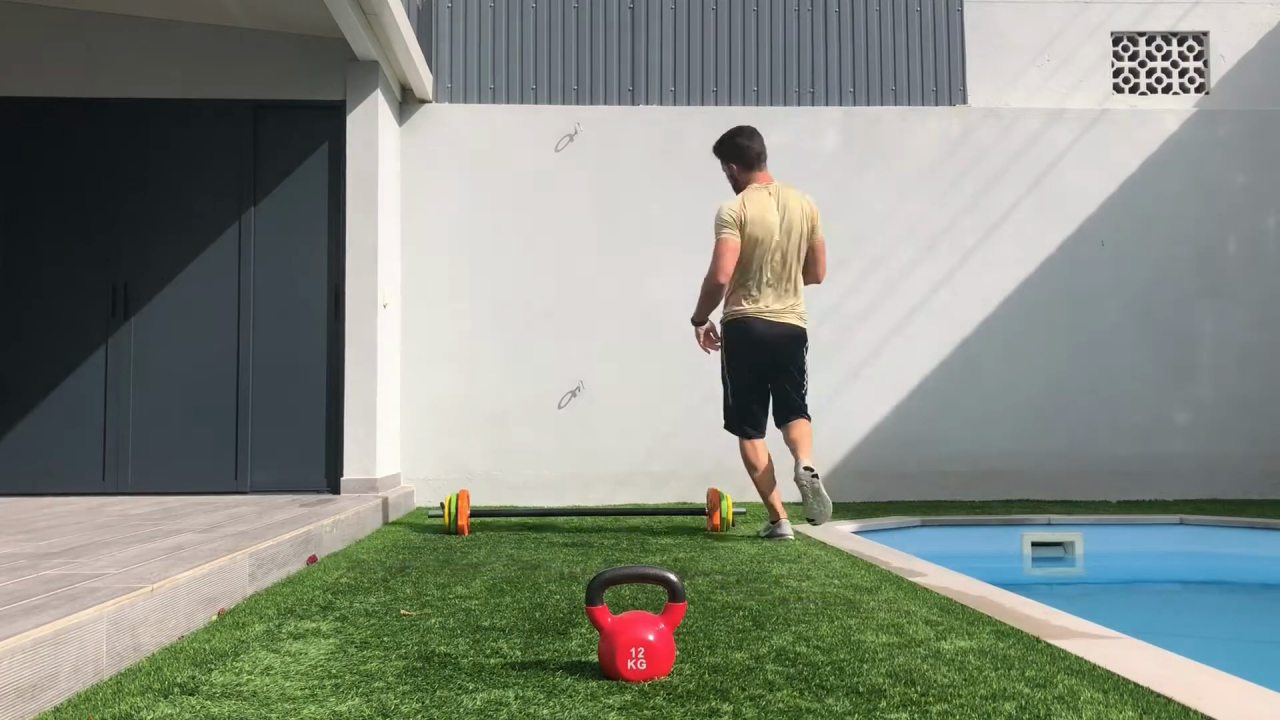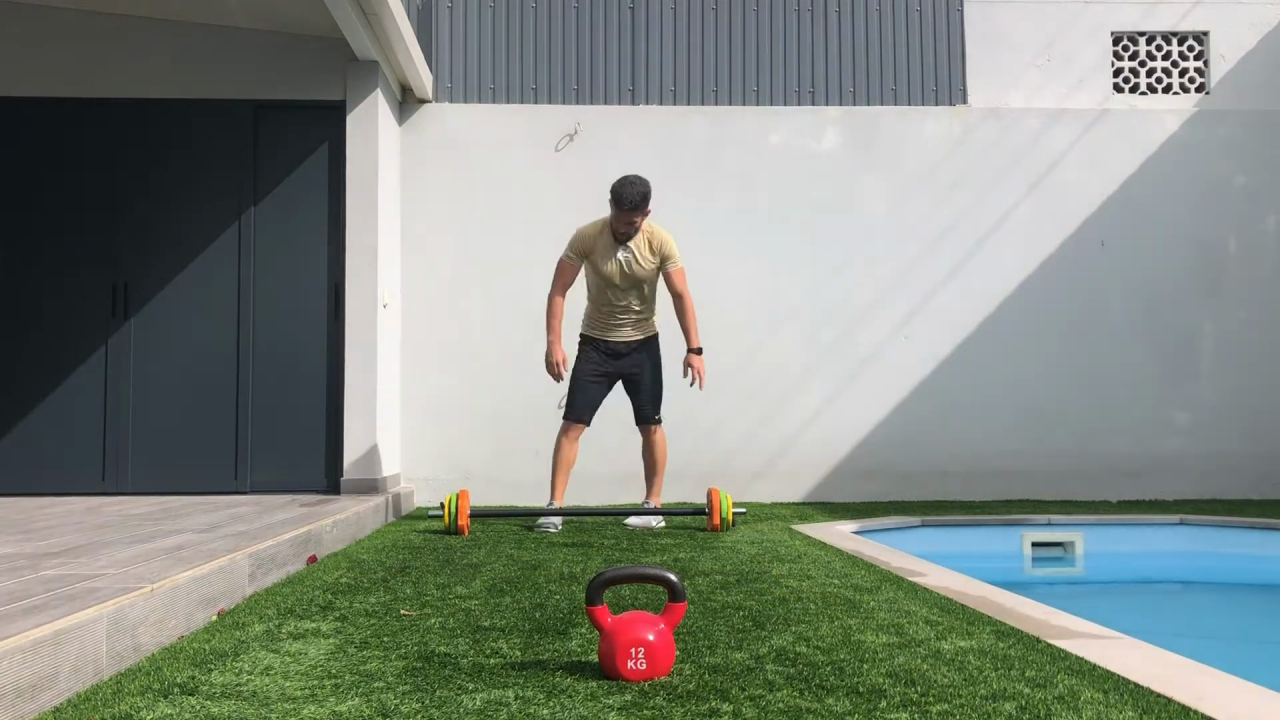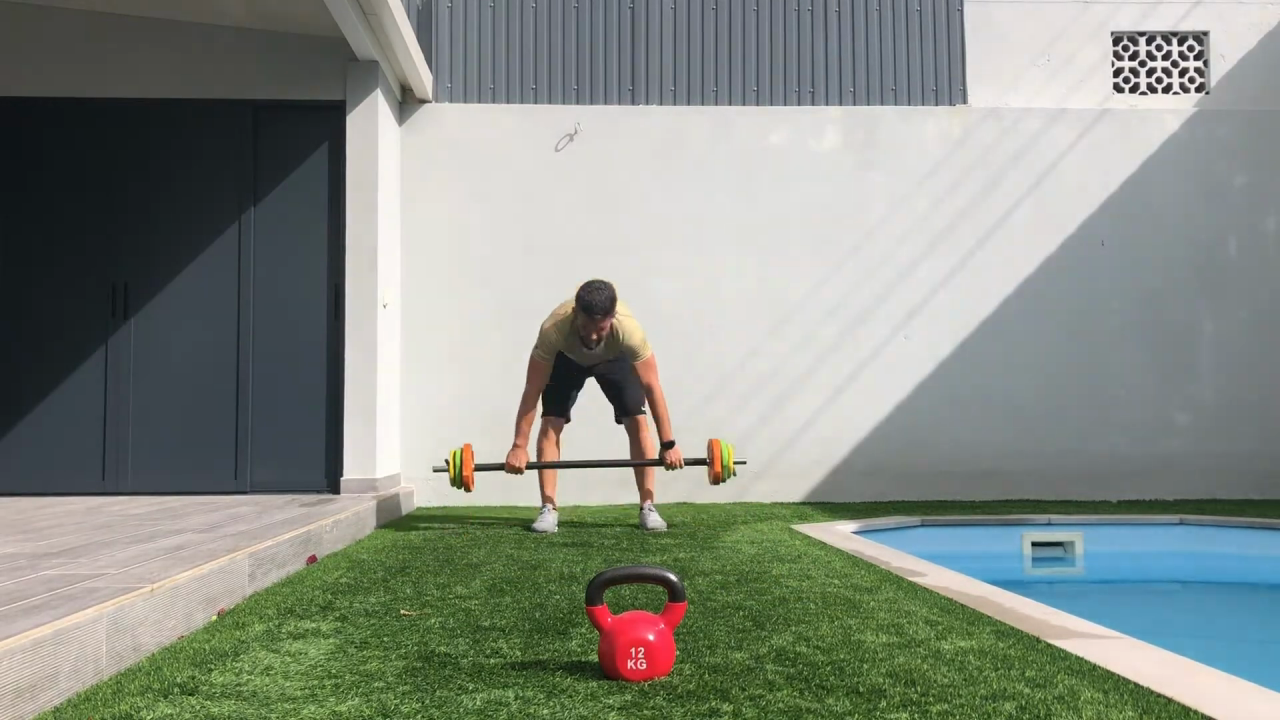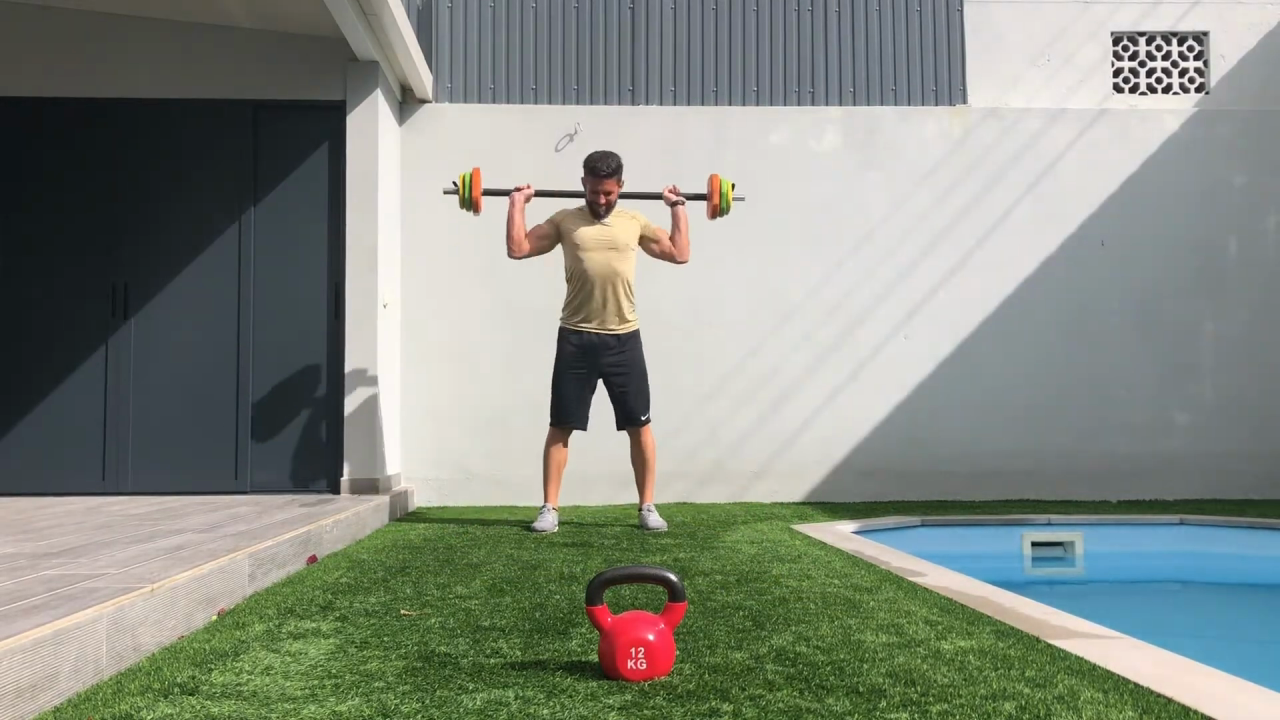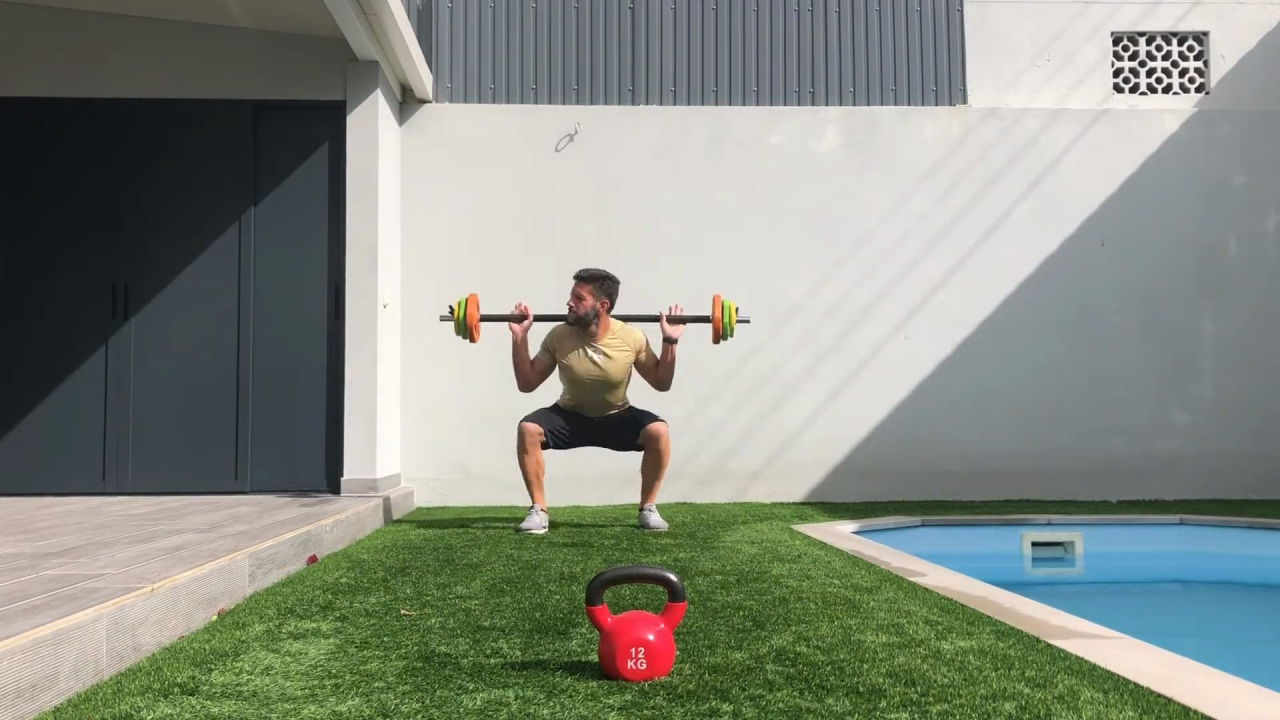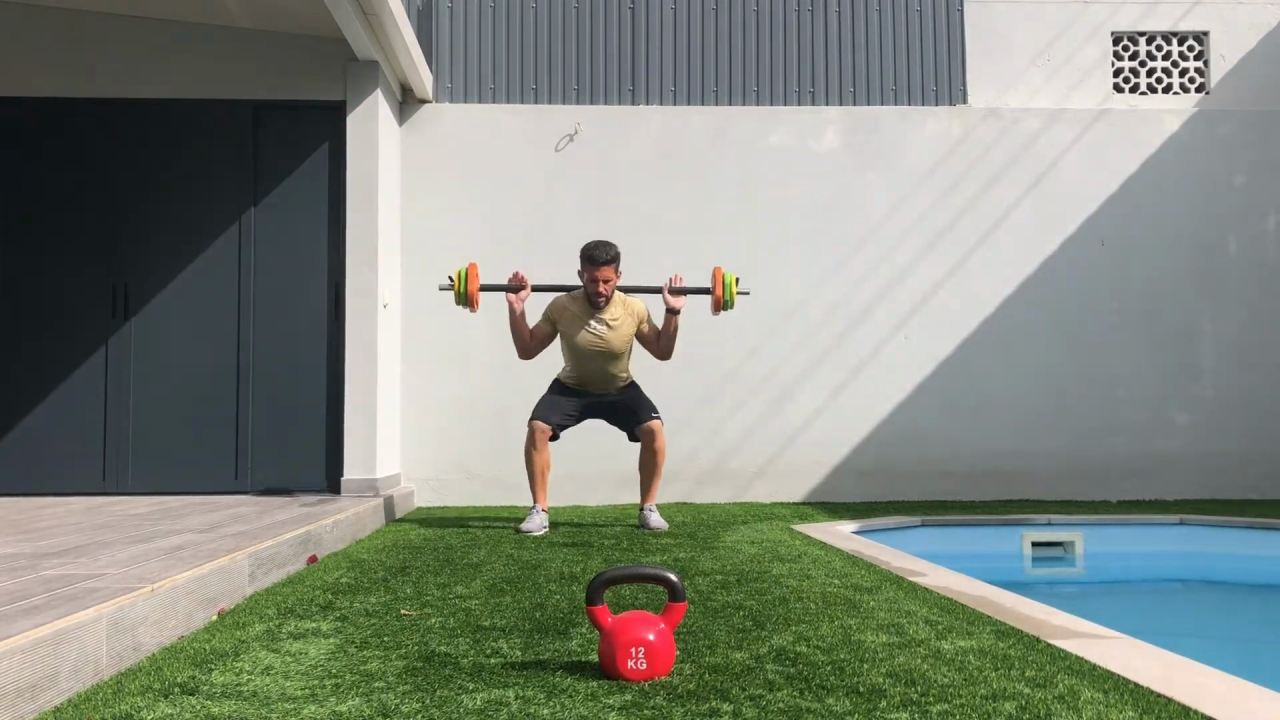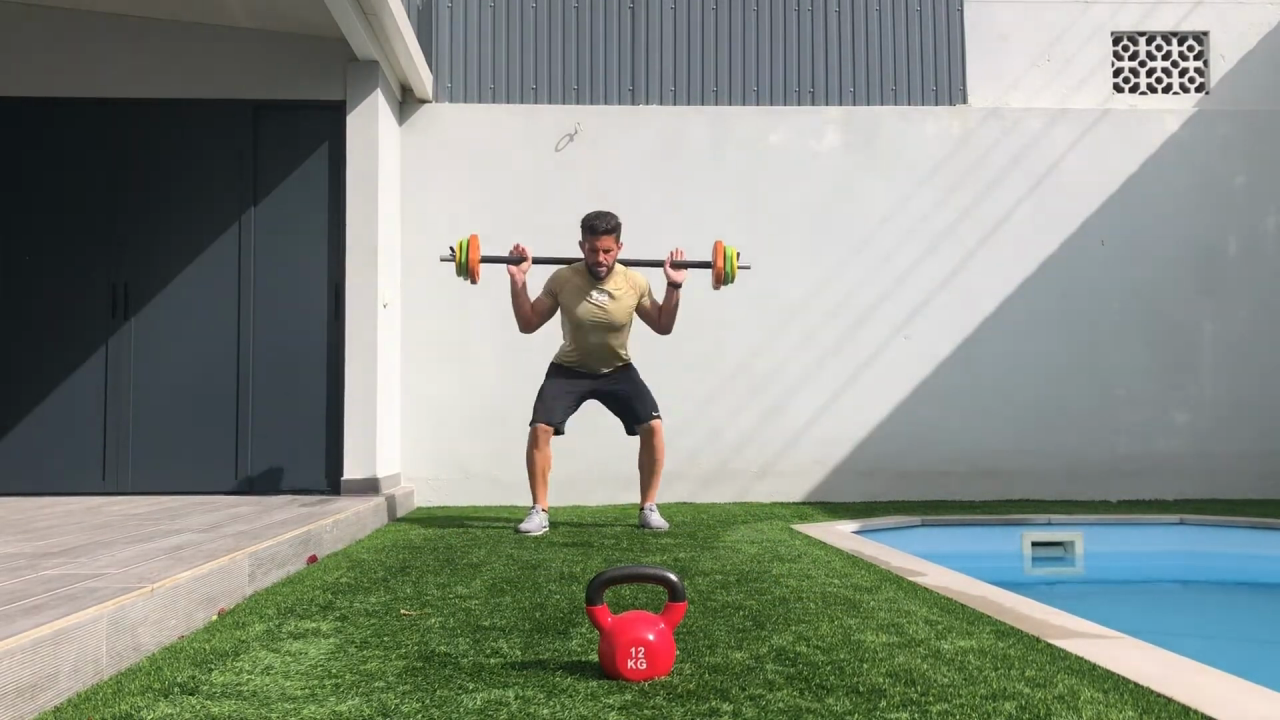
dt=0.7s
person 1, frame 1
left shoulder: (735, 210)
right shoulder: (803, 206)
left elbow: (720, 278)
right elbow: (817, 270)
left wrist: (699, 318)
left hip: (745, 329)
right hip: (790, 328)
left knee: (750, 431)
right knee: (795, 413)
left ankle: (778, 517)
right ankle: (806, 468)
person 1, frame 2
left shoulder: (659, 241)
right shoulder: (586, 237)
left elbow: (681, 295)
right elbow: (558, 291)
left wrist: (694, 349)
right wrist: (553, 341)
left hip: (641, 344)
right hip: (595, 343)
left knee: (650, 424)
right knee: (573, 423)
left ankle: (653, 507)
right ankle: (556, 505)
person 1, frame 3
left shoulder: (628, 329)
right shoulder: (555, 328)
left elbow: (653, 388)
right elbow: (532, 391)
left wrist: (669, 445)
right wrist: (519, 446)
left hip: (614, 360)
right hip: (566, 361)
left knee: (637, 419)
right knee: (552, 421)
left ankle: (647, 506)
right ankle: (548, 507)
person 1, frame 4
left shoulder: (634, 221)
right shoulder: (564, 220)
left elbow: (680, 254)
right elbow: (516, 248)
left wrist: (678, 207)
right wrist: (517, 202)
left hip: (624, 339)
right hip: (576, 339)
left knee: (640, 426)
right knee: (561, 427)
left ankle: (647, 507)
right ankle: (549, 508)
person 1, frame 5
left shoulder: (631, 339)
right shoulder: (559, 338)
left elbow: (661, 383)
right elbow: (526, 384)
left wrist: (670, 344)
right wrist: (519, 338)
left hip: (617, 417)
right hip: (570, 415)
left knee: (658, 433)
right knee: (528, 430)
left ankle: (648, 509)
right ankle: (539, 510)
person 1, frame 6
left shoulder: (633, 310)
right shoulder: (561, 308)
left elbow: (662, 352)
right elbow: (527, 350)
left wrist: (673, 314)
right wrist: (517, 310)
left hip: (620, 389)
right hip: (571, 388)
left knee: (654, 429)
right knee: (537, 428)
left ankle: (648, 508)
right ankle: (540, 509)
person 1, frame 7
left shoulder: (634, 283)
right shoulder: (562, 280)
left elbow: (662, 326)
right elbow: (527, 324)
left wrist: (674, 287)
right wrist: (518, 283)
left hip: (617, 371)
right hip: (570, 370)
left knee: (653, 426)
right knee: (541, 429)
left ankle: (649, 508)
right ankle: (539, 511)
